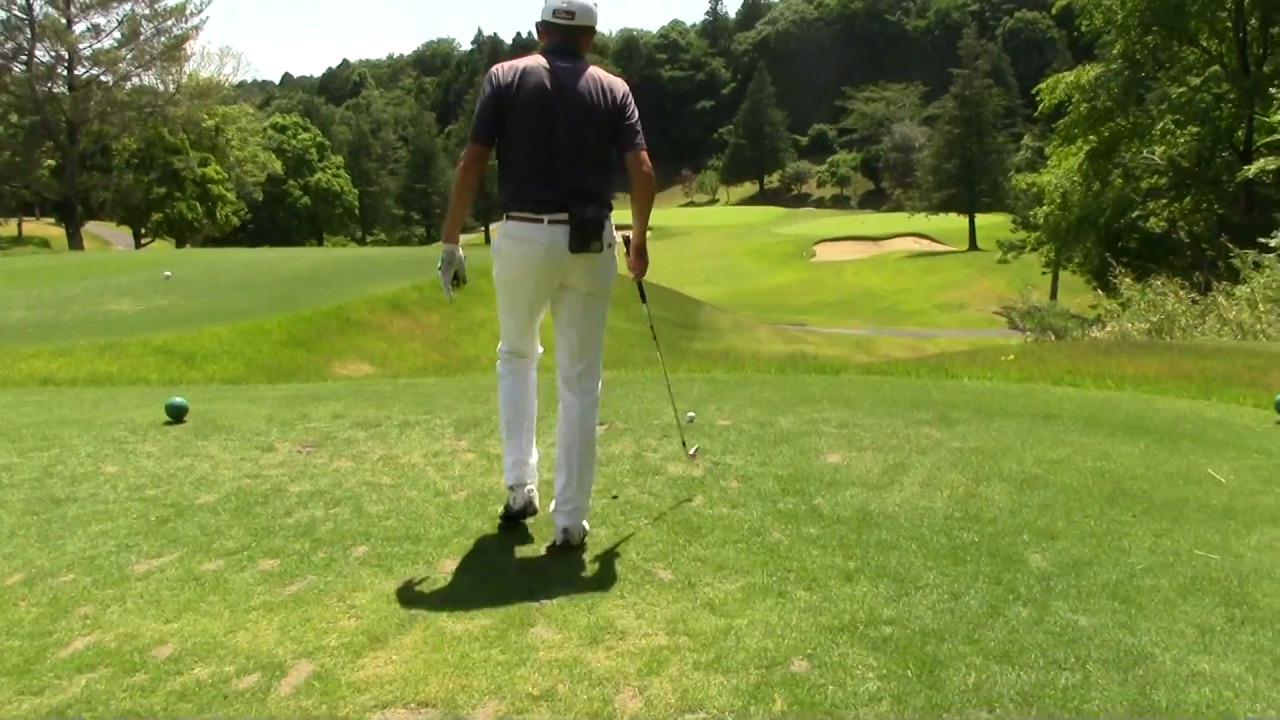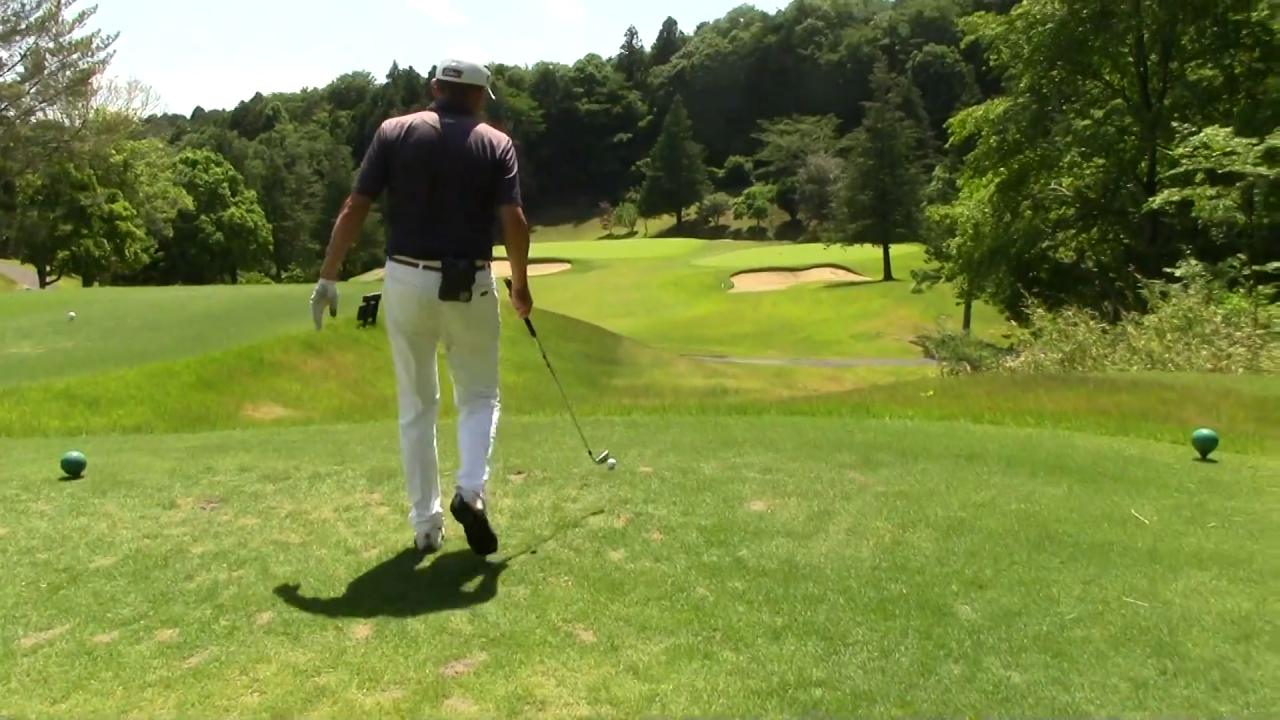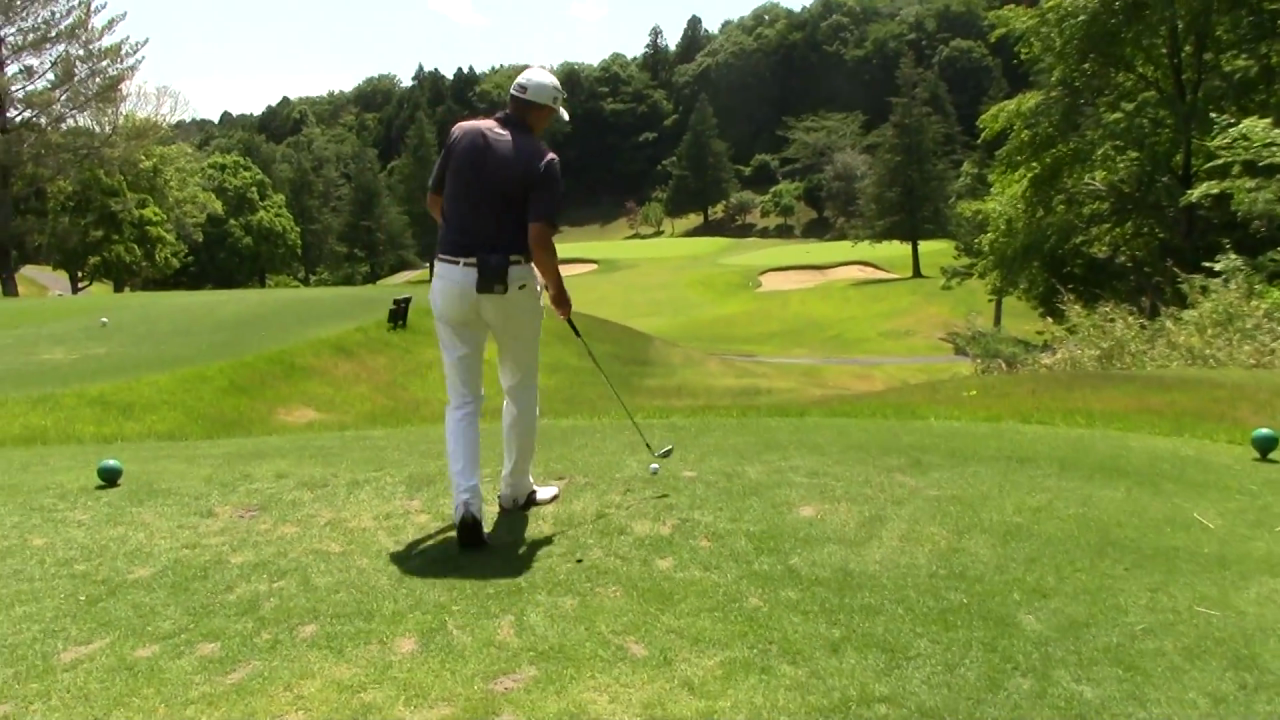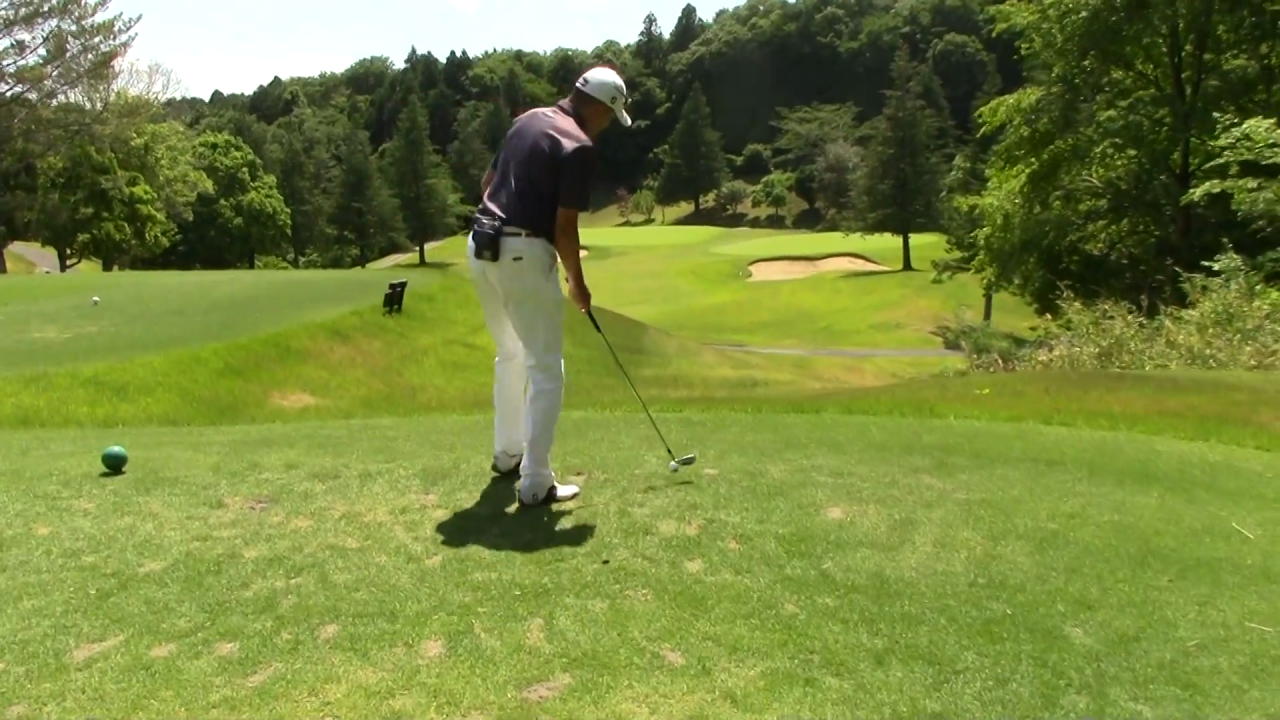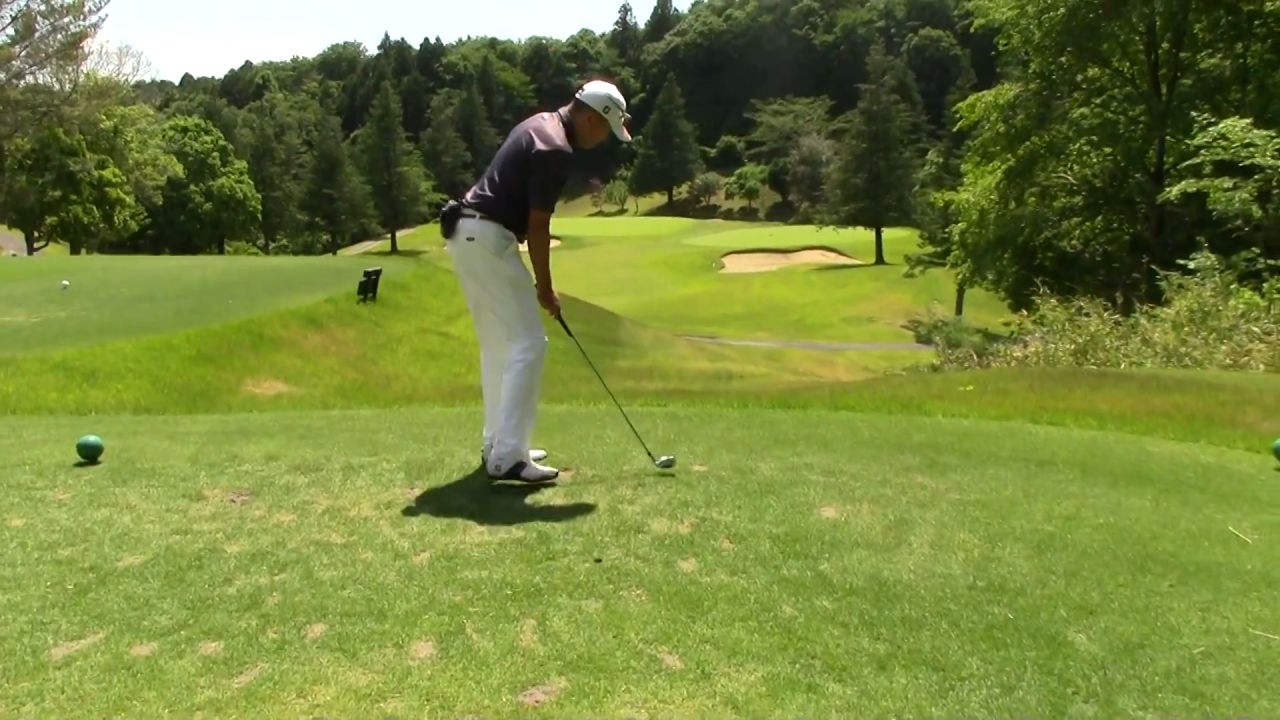
dt=0.4s
person 1, frame 1
left shoulder: (506, 76)
right shoulder: (613, 88)
left elbow: (470, 161)
right elbow: (642, 170)
left wrist: (450, 241)
right wrist: (640, 240)
left hip: (523, 239)
right hip: (591, 243)
left knee: (517, 358)
right knee: (580, 383)
left ankle: (519, 486)
right ankle: (571, 519)
person 1, frame 2
left shoulder: (394, 132)
right shoulder: (496, 143)
left elbow: (353, 209)
right elbow: (514, 224)
left wrist: (326, 278)
right wrist: (520, 283)
left hip: (405, 283)
right hip: (470, 286)
left knee: (415, 409)
right knee: (479, 399)
left ankle: (425, 522)
right ankle: (471, 493)
person 1, frame 3
left shoulder: (462, 133)
right shoulder: (543, 160)
left elbow: (435, 204)
right elbow: (538, 241)
right wrist: (557, 290)
left hip: (451, 277)
right hip: (510, 280)
left knee: (464, 399)
right knee: (520, 387)
left ankle: (468, 504)
right ankle: (516, 489)
person 1, frame 4
left shoulder: (529, 119)
right shoulder: (579, 147)
left elbow: (488, 180)
right elbow: (564, 227)
right wrist: (578, 283)
left hip: (484, 248)
right hip: (523, 254)
left knee: (511, 355)
right knee: (545, 370)
left ankle: (508, 452)
right ankle: (535, 483)
person 1, frame 5
left shoulder: (542, 122)
right shoulder: (556, 150)
right elbow: (538, 226)
right wrist: (545, 286)
left hip: (469, 232)
right hip: (486, 238)
left knee: (497, 345)
right knee: (528, 344)
left ankle: (499, 444)
right ankle: (508, 455)
